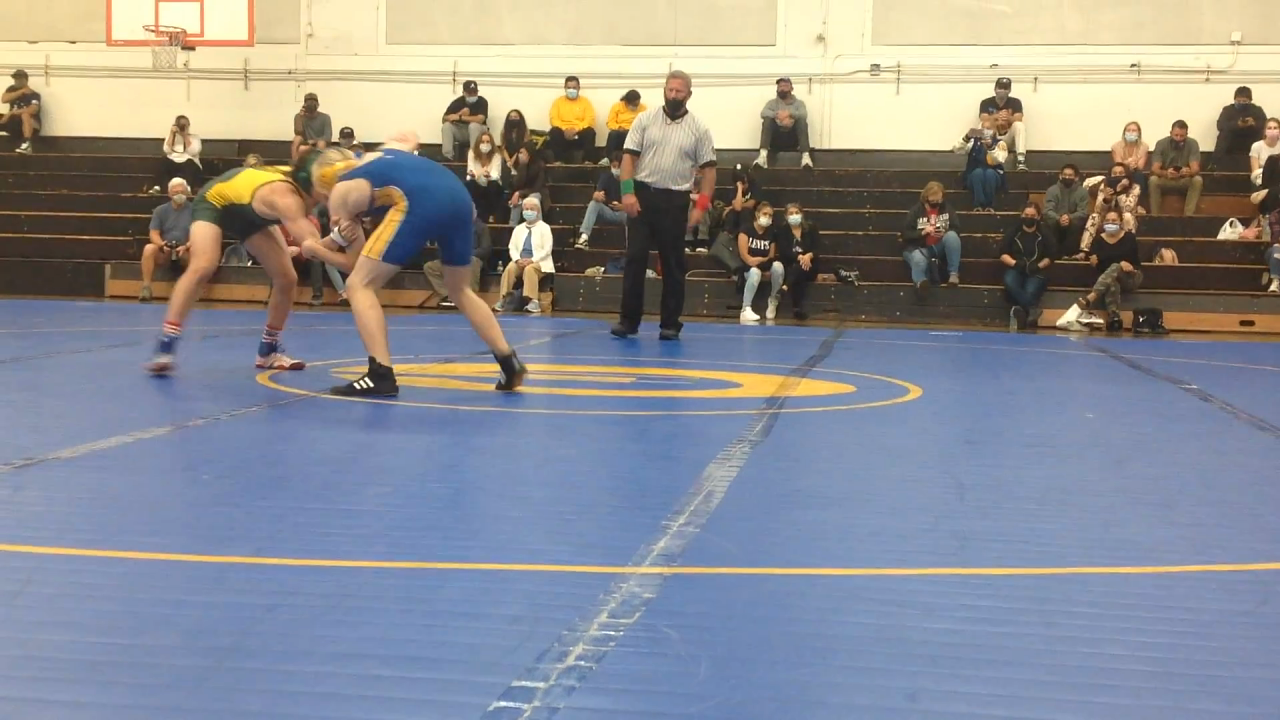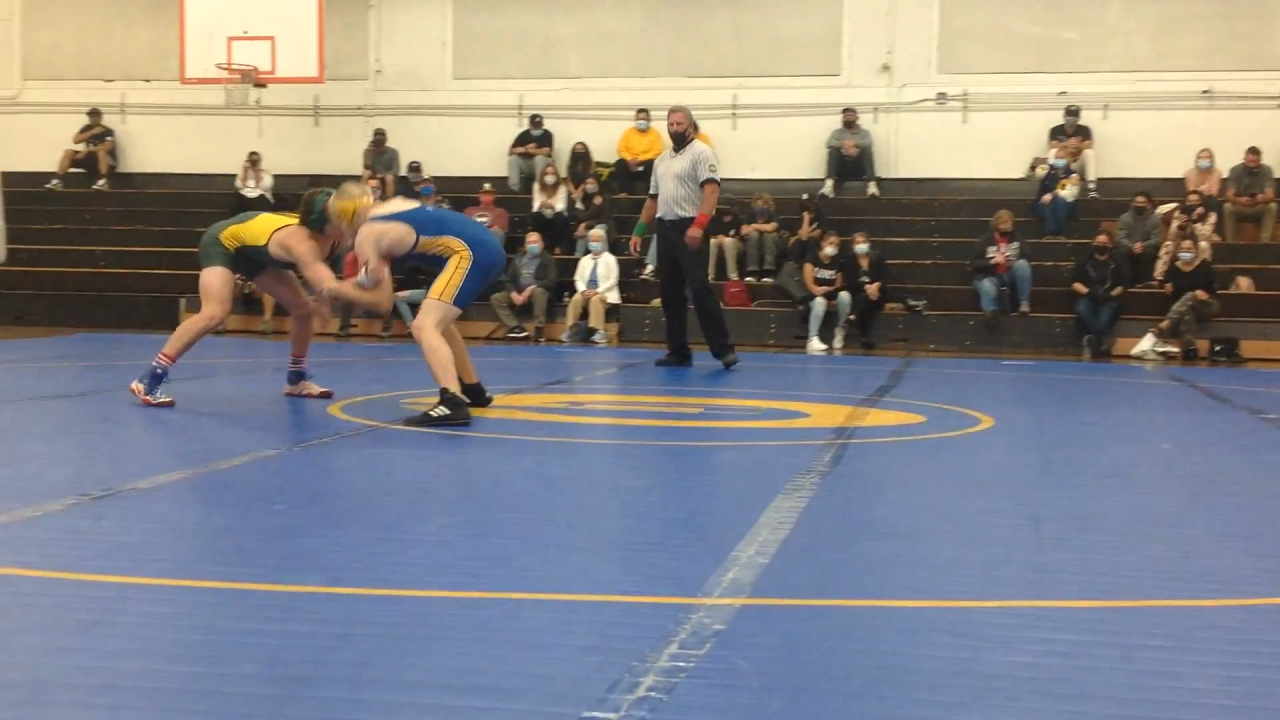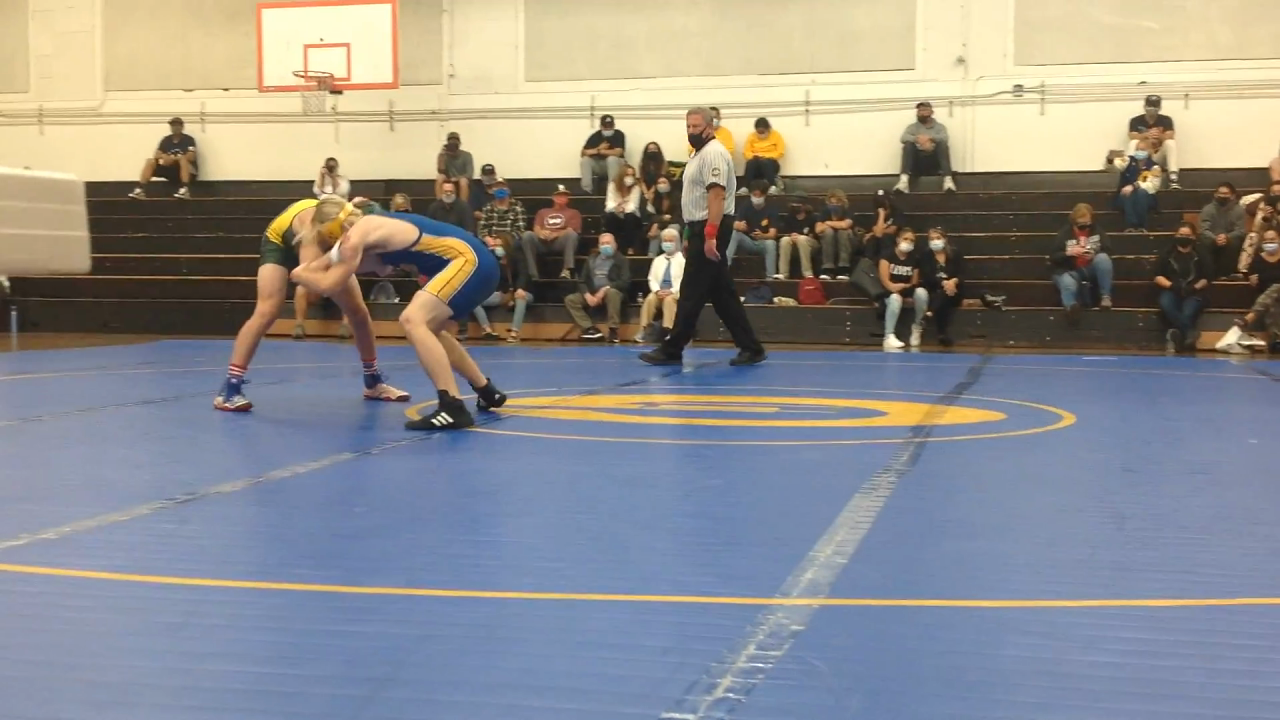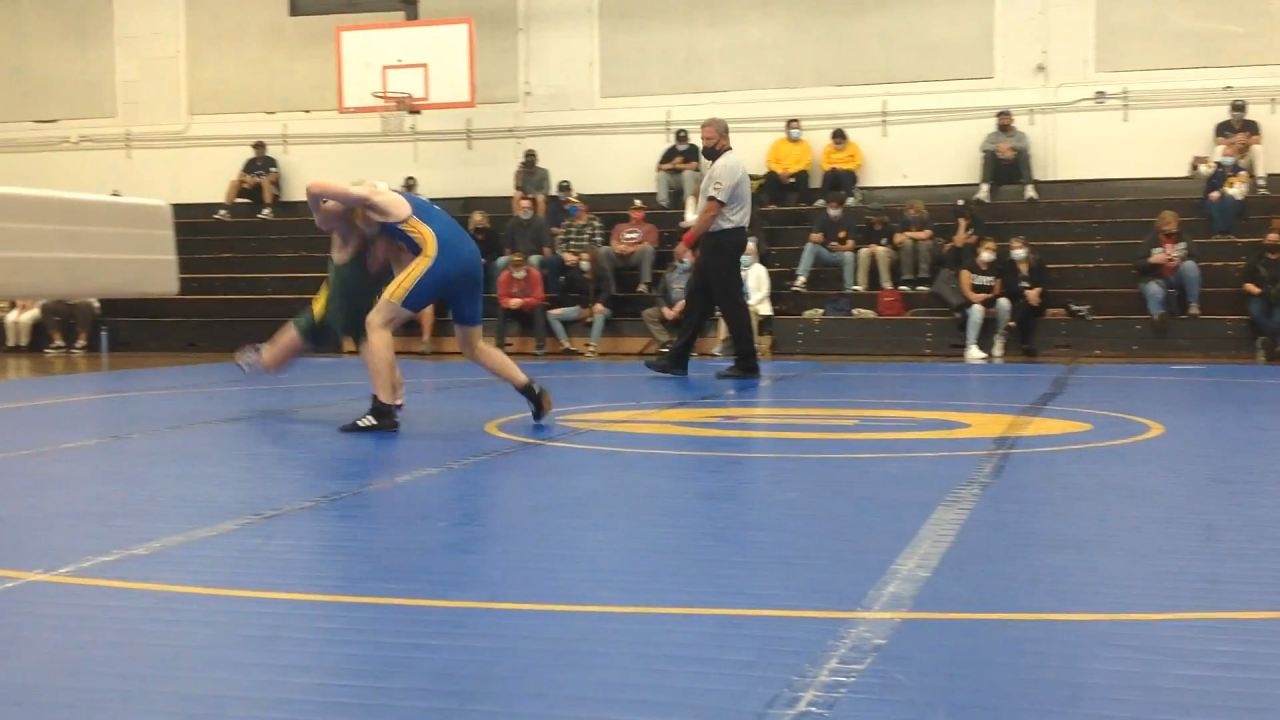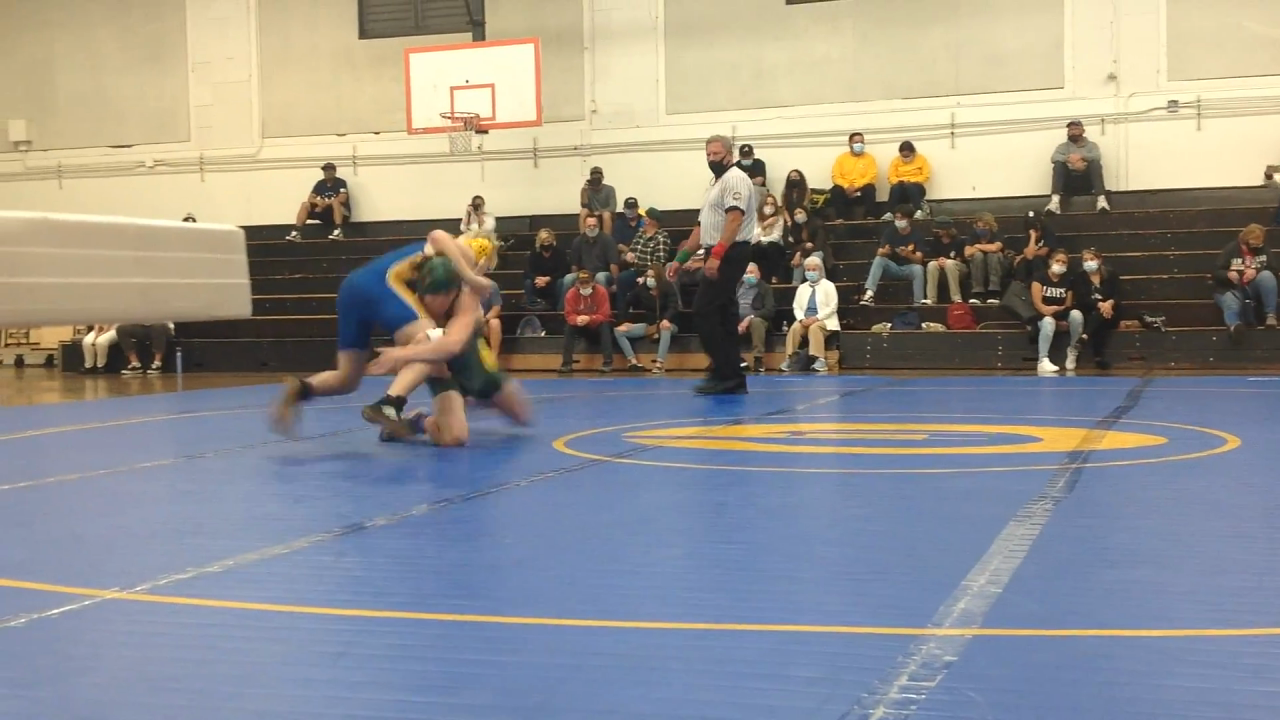
dt=0.7s
person 1, frame 1
left shoulder: (698, 128)
right shoulder: (645, 119)
left elbow: (709, 169)
right elbow: (629, 157)
left wrist: (701, 206)
right wrist: (627, 192)
left hip: (675, 202)
right hip: (642, 195)
left knee: (673, 263)
right knee: (635, 257)
left ankle: (670, 323)
right ankle: (629, 318)
person 1, frame 2
left shoulder: (701, 153)
right shoulder: (661, 160)
left elbow: (711, 191)
right elbow: (653, 199)
left wrist: (699, 225)
right wrist: (639, 231)
left hip: (692, 231)
right hip: (666, 230)
left knee: (700, 288)
right knee: (670, 292)
left ankle: (724, 348)
right ankle: (678, 351)
person 1, frame 3
left shoulder: (713, 153)
right shoulder: (699, 155)
left elbow: (716, 196)
left wrist: (710, 236)
right wrist: (690, 238)
left hip: (711, 231)
right hip: (702, 230)
left knee: (692, 292)
right knee: (721, 292)
left ankle: (672, 350)
right ankle: (750, 348)
person 1, frame 4
left shoulder: (725, 165)
right shoulder: (723, 164)
left elbow: (711, 211)
left wrist: (687, 241)
right wrist: (695, 240)
left hip: (723, 241)
right hip: (718, 241)
left knee: (730, 303)
right knee: (698, 301)
left ankle: (747, 365)
right ankle: (677, 358)
person 1, frame 5
left shoulder: (735, 179)
right shoulder: (717, 183)
left elbow: (735, 219)
right elbow: (702, 227)
left wrist: (716, 255)
right wrist: (680, 258)
left hip: (729, 254)
right hip: (719, 256)
left knee: (703, 311)
right knee: (723, 316)
left ankle: (722, 373)
right ankle: (732, 378)
person 2, frame 1
left shoulder: (339, 195)
right shoulder: (376, 157)
left elbow: (353, 263)
right elbow: (410, 138)
left wrist: (315, 250)
left hip: (420, 203)
right hip: (459, 197)
left knee: (360, 285)
right knee: (458, 290)
left ankle: (381, 375)
right ankle: (509, 362)
person 2, frame 2
left shoulder: (366, 236)
right shoulder: (394, 204)
left hip: (470, 254)
right hip: (489, 248)
left knee: (424, 327)
right knee: (437, 322)
left ankle: (452, 404)
right ankle: (474, 391)
person 2, frame 3
left shoulder: (360, 232)
right shoulder: (378, 223)
left elbow: (330, 284)
left wrist: (299, 274)
left hip: (470, 259)
right hip: (482, 263)
left knee: (412, 321)
right knee: (429, 331)
left ankle: (454, 408)
right ankle: (487, 391)
person 2, frame 4
left shoulder: (373, 198)
left elbow: (315, 189)
left wrist: (318, 211)
left hip: (440, 257)
right hip: (469, 262)
left knee: (377, 323)
right knee: (472, 348)
left ankle: (383, 412)
right ankle: (533, 393)
person 2, frame 5
right shoulder: (465, 252)
right elbow: (438, 236)
right wrist: (470, 277)
left hip: (353, 286)
right hip: (379, 285)
left knee: (346, 379)
left ankle: (301, 388)
right ankle: (389, 405)
person 3, frame 1
left shoulder: (302, 186)
right shoulder: (285, 197)
left hip: (246, 214)
right hip: (214, 201)
left knee: (287, 279)
right knee: (202, 269)
left ankle: (269, 351)
right ankle: (165, 346)
person 3, frame 2
left shoulder: (331, 240)
right shoulder: (301, 241)
right elbow: (331, 287)
right wrist: (377, 299)
left hip: (254, 250)
right hip: (223, 242)
left knee: (305, 309)
right knee: (214, 315)
left ankle: (296, 380)
right ankle: (150, 379)
person 3, frame 3
right shoulder: (315, 220)
right hip: (280, 242)
left knee: (359, 312)
right knee: (267, 312)
left ankle: (374, 382)
right ankle: (230, 388)
person 3, frame 4
right shoulder: (351, 238)
right elbow: (322, 215)
left hip: (363, 319)
right hip: (326, 317)
left knee: (392, 386)
right knee: (273, 362)
right ankle: (257, 356)
person 3, frame 5
left shoulder: (466, 298)
left elbow: (453, 345)
left wrist: (402, 354)
left hip: (482, 369)
right hip: (445, 376)
left knee: (523, 417)
right knee: (454, 437)
right ankle: (420, 423)
